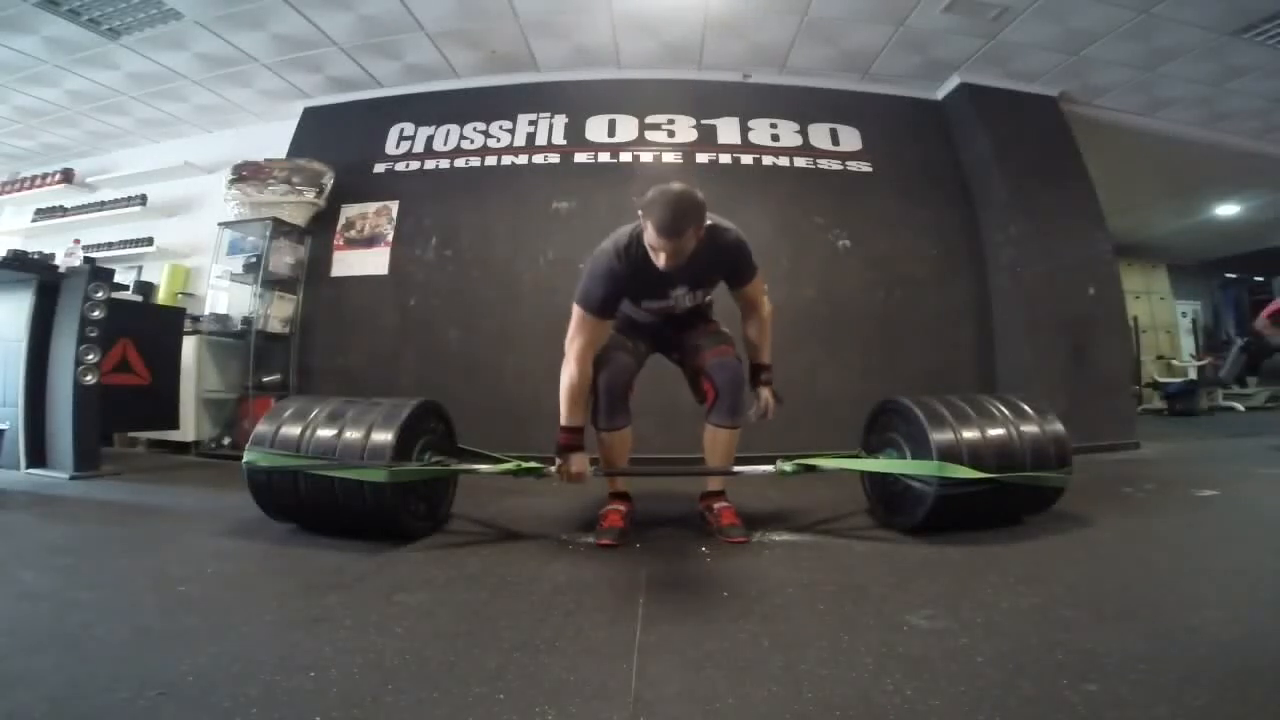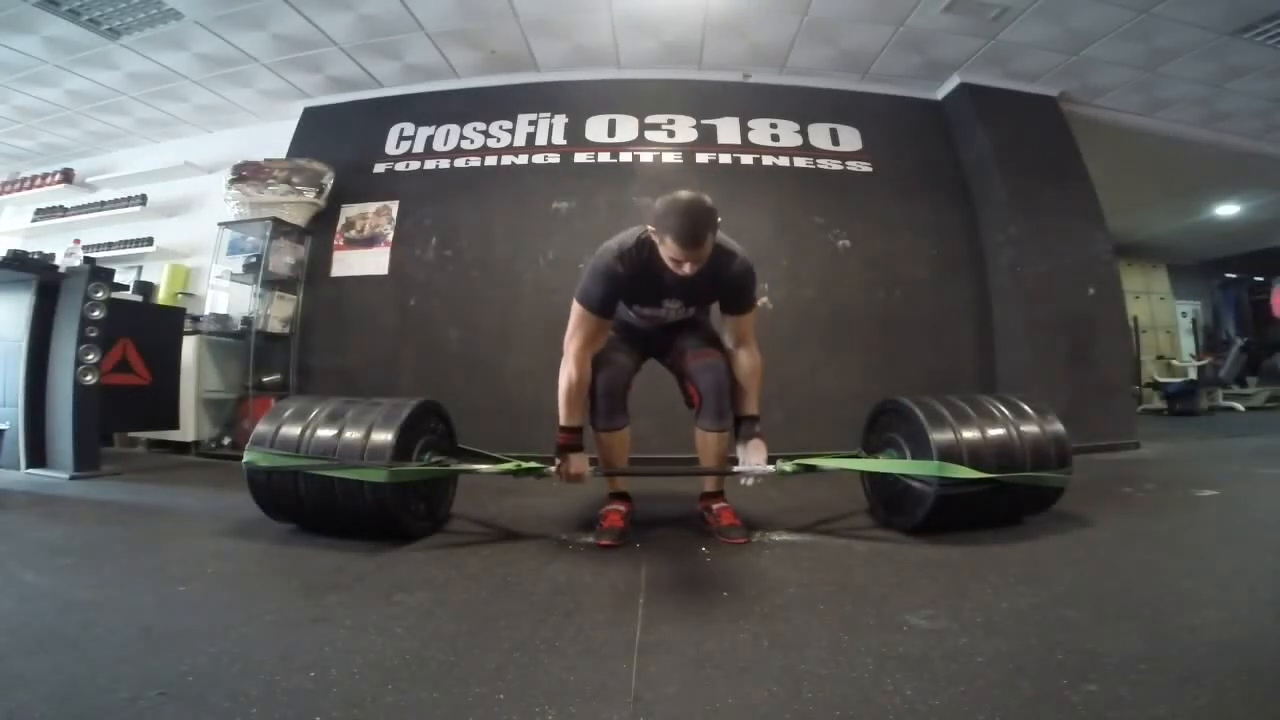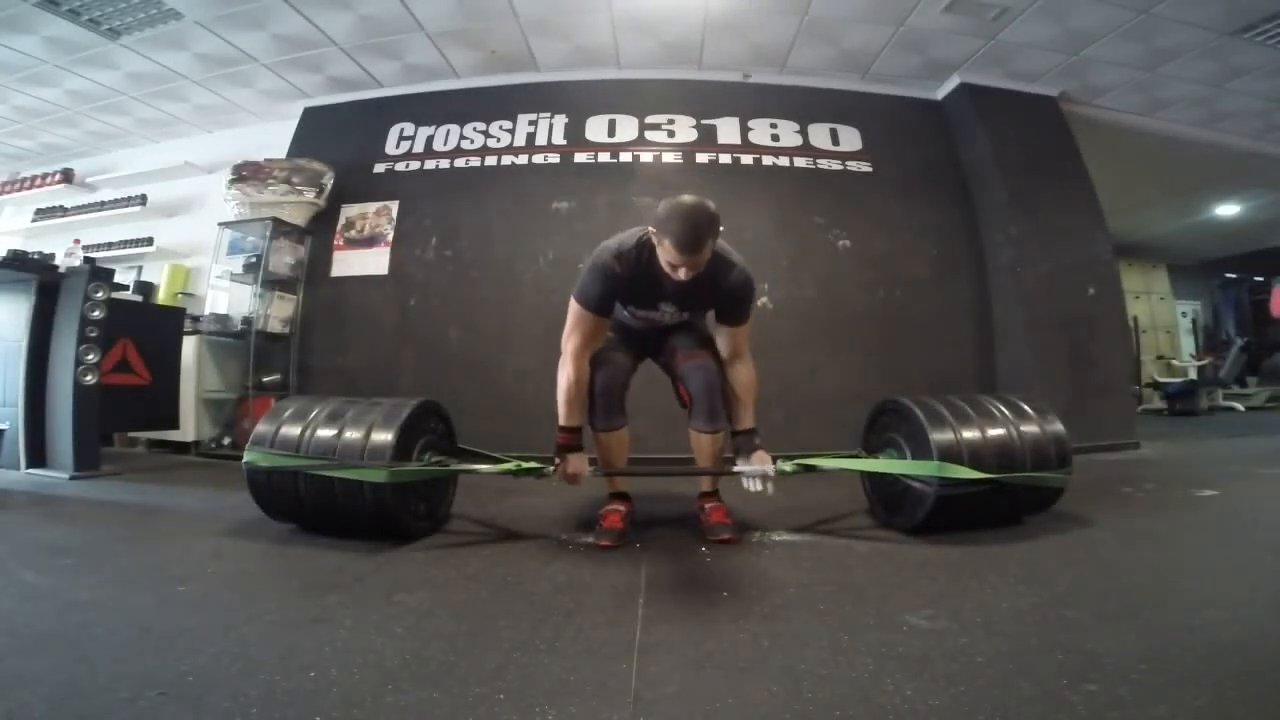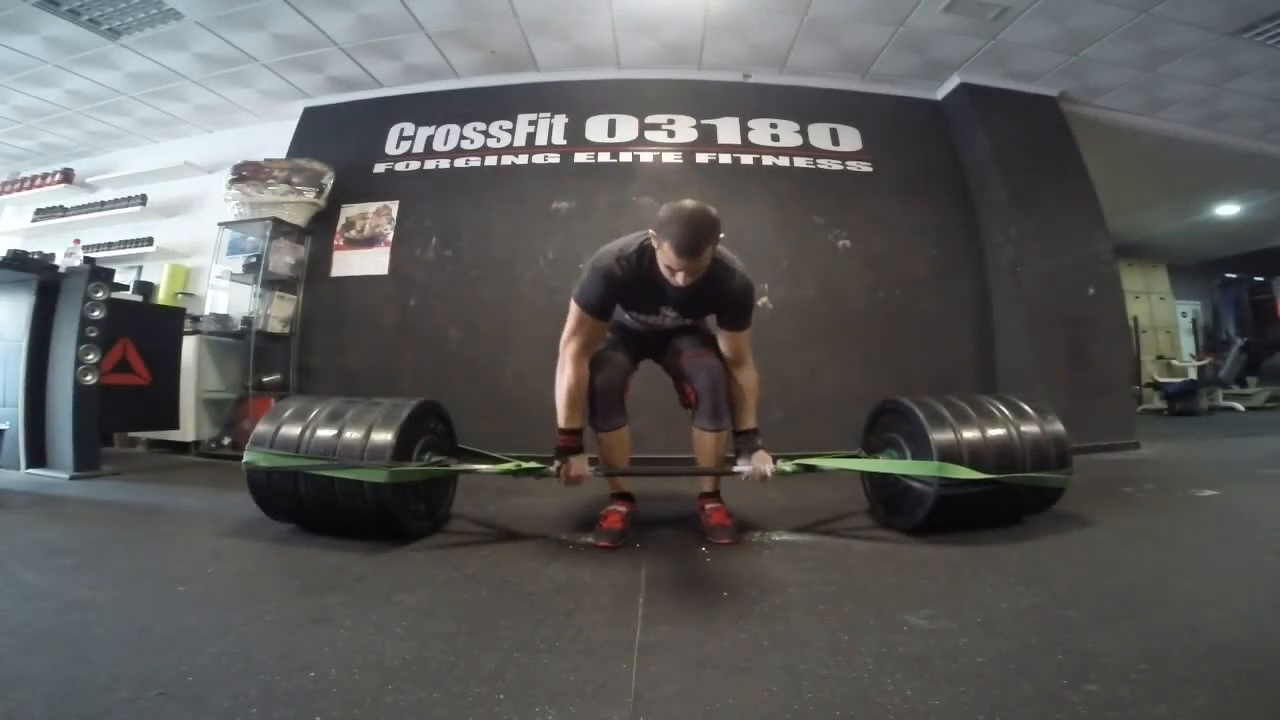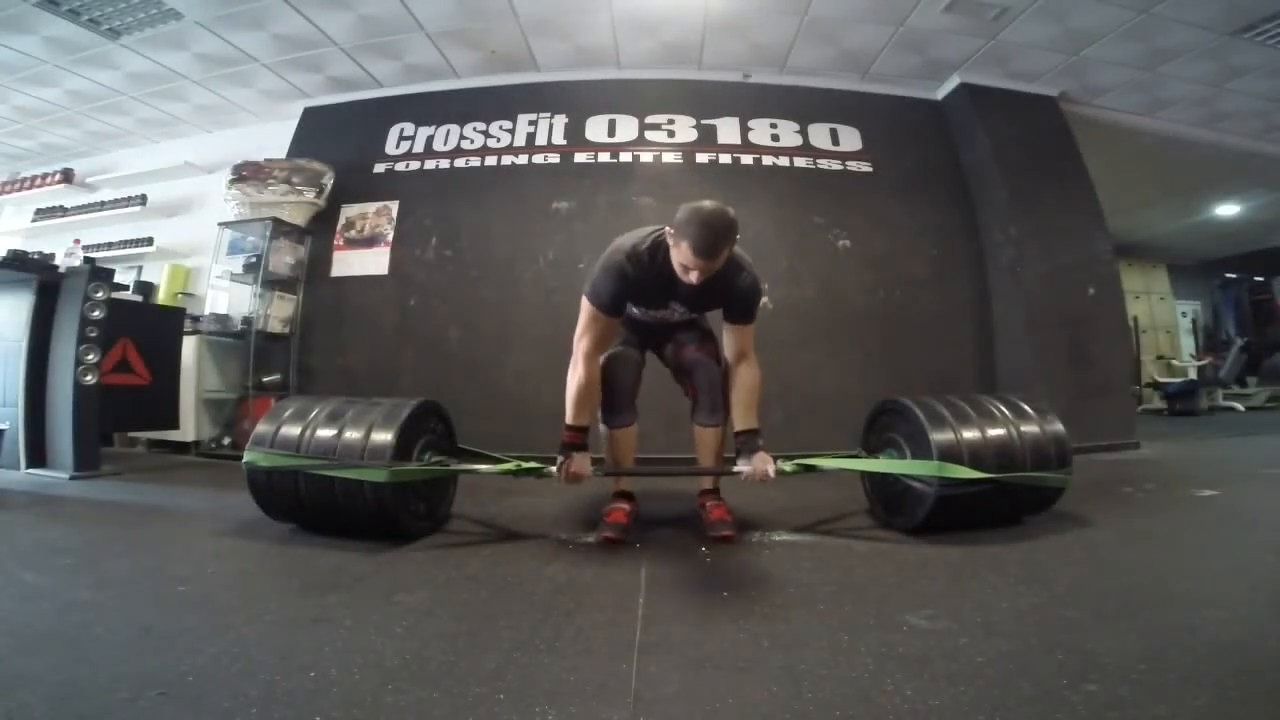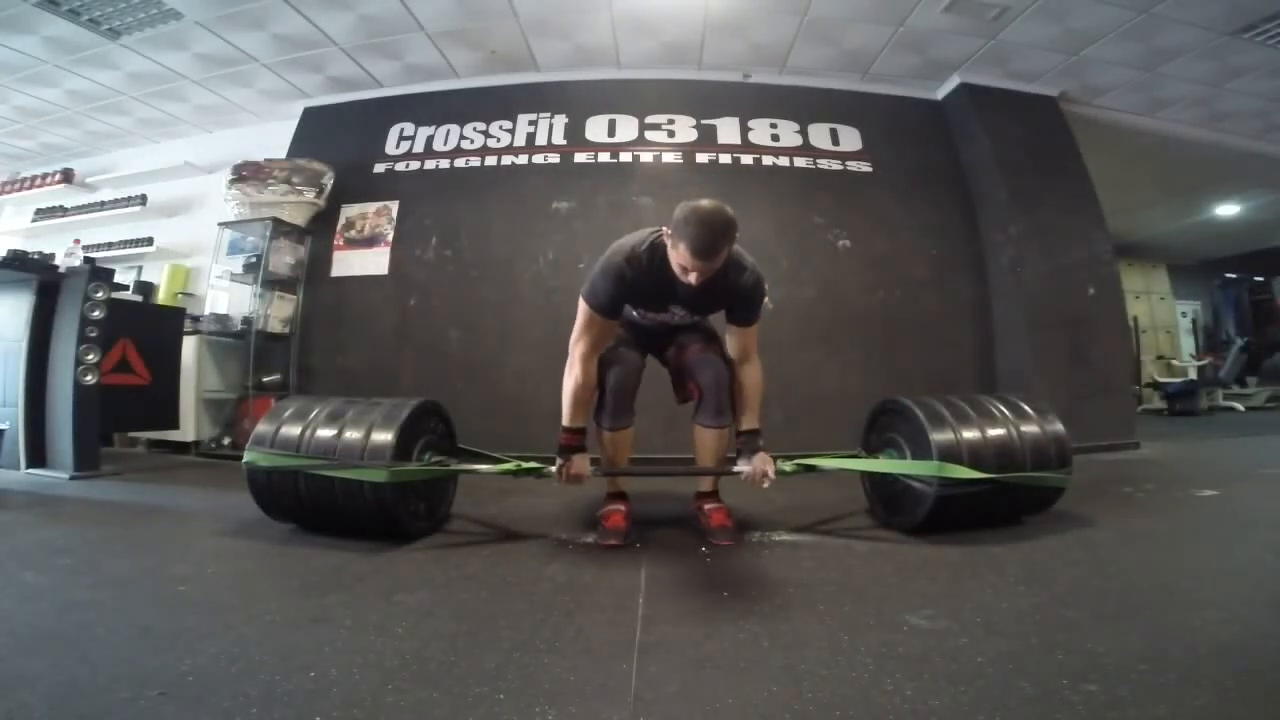
dt=0.3s
person 1, frame 1
left shoulder: (728, 243)
right shoulder: (613, 258)
left elbow: (754, 305)
right elbow: (578, 352)
left wrist: (762, 375)
right wrist: (570, 443)
left hip: (691, 321)
right hip: (629, 323)
left knee: (730, 377)
right knee: (606, 380)
left ankle: (715, 497)
right ankle: (617, 498)
person 1, frame 2
left shoulder: (734, 266)
right shoulder: (615, 260)
left elbow: (742, 346)
right elbow: (577, 351)
left wrist: (749, 430)
right wrist: (570, 443)
left hip: (687, 328)
right hip: (625, 328)
left knee: (715, 382)
right knee: (604, 383)
left ankle: (713, 498)
right ankle: (618, 498)
person 1, frame 3
left shoulder: (733, 276)
right shoulder: (612, 261)
left elbow: (735, 359)
right elbow: (575, 349)
left wrist: (747, 443)
right wrist: (569, 443)
left hip: (683, 331)
right hip: (621, 329)
left knee: (707, 384)
right knee: (602, 384)
left ankle: (709, 498)
right ankle: (617, 497)
person 1, frame 4
left shoulder: (733, 282)
right shoulder: (612, 265)
left elbow: (738, 363)
right elbow: (574, 353)
left wrist: (749, 443)
right wrist: (569, 445)
left hip: (684, 333)
right hip: (623, 331)
left knee: (712, 382)
right knee: (601, 384)
left ankle: (710, 498)
right ankle: (619, 498)
person 1, frame 5
left shoulder: (742, 280)
right shoulder: (625, 259)
left elbow: (741, 360)
right elbow: (586, 352)
left wrist: (749, 444)
right wrist: (575, 442)
left hip: (684, 326)
right hip: (626, 323)
left knee: (711, 382)
right knee: (616, 381)
left ankle: (710, 494)
right ankle: (622, 495)
person 1, frame 6
left shoulder: (745, 279)
right shoulder: (624, 262)
left elbow: (744, 360)
right elbow: (583, 354)
left wrist: (750, 443)
right wrist: (572, 445)
left hip: (686, 329)
right hip: (626, 325)
left knee: (716, 380)
right knee: (615, 382)
left ankle: (708, 496)
right ankle: (615, 497)
